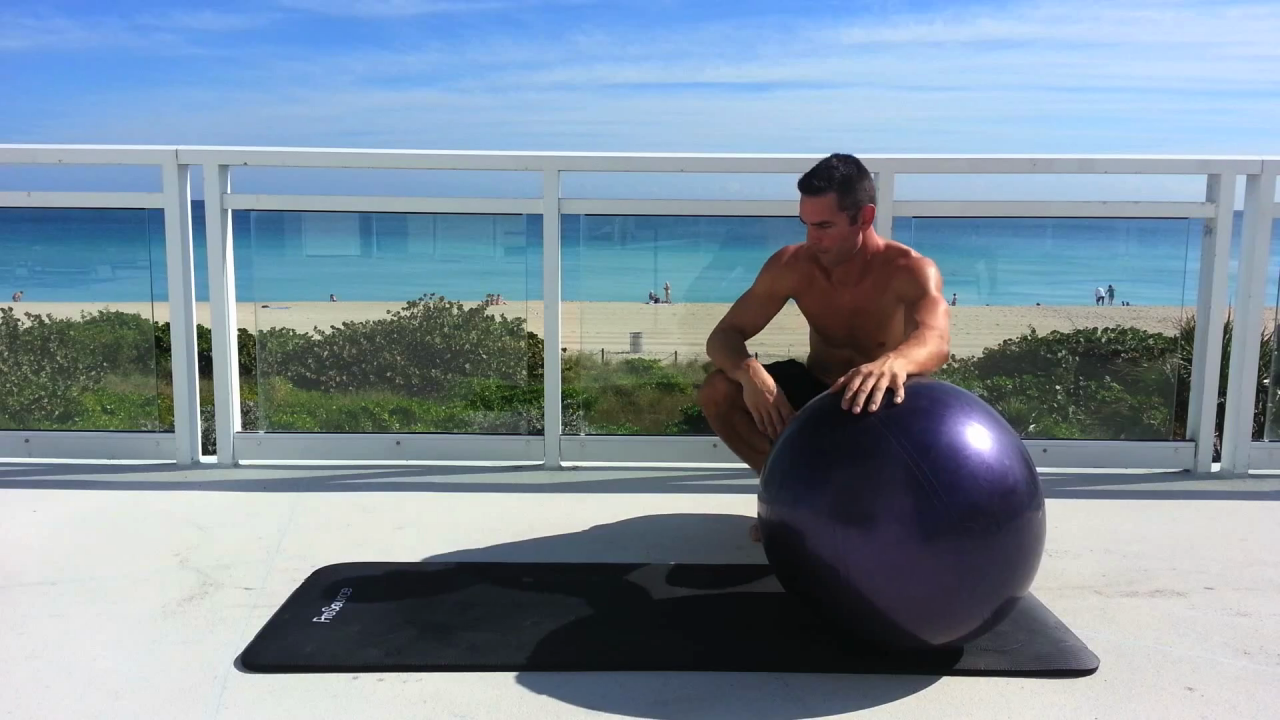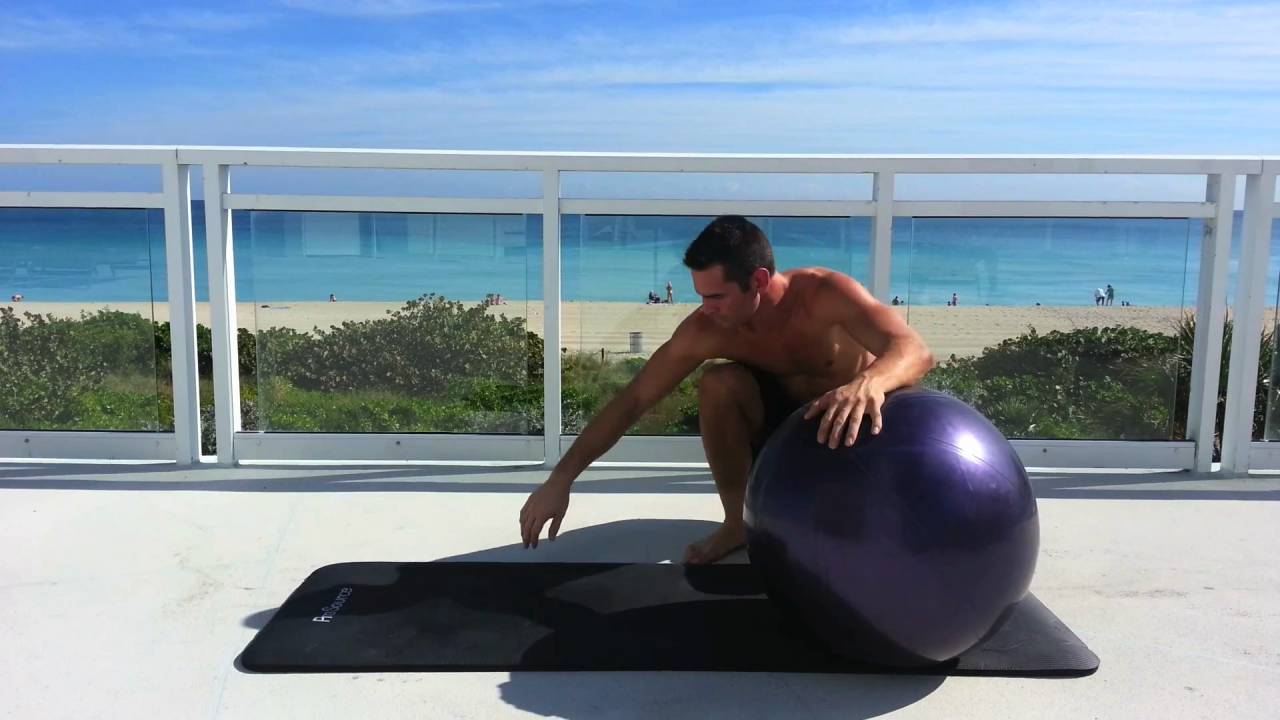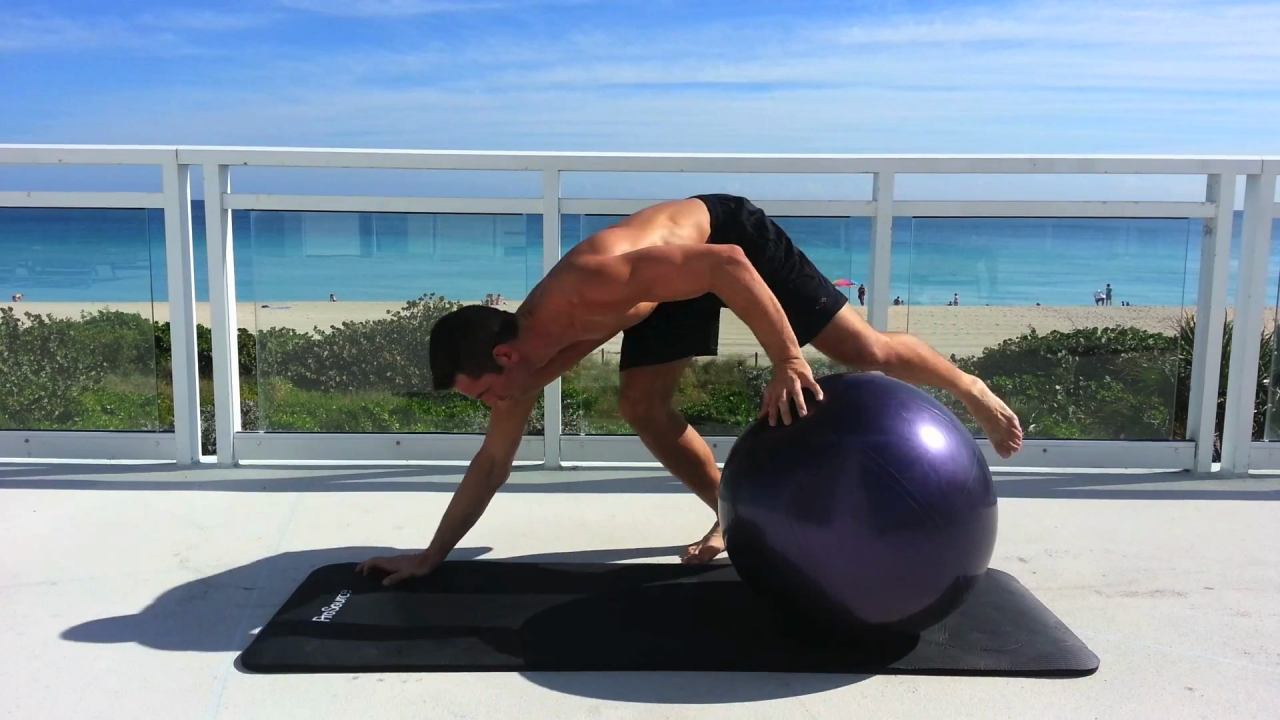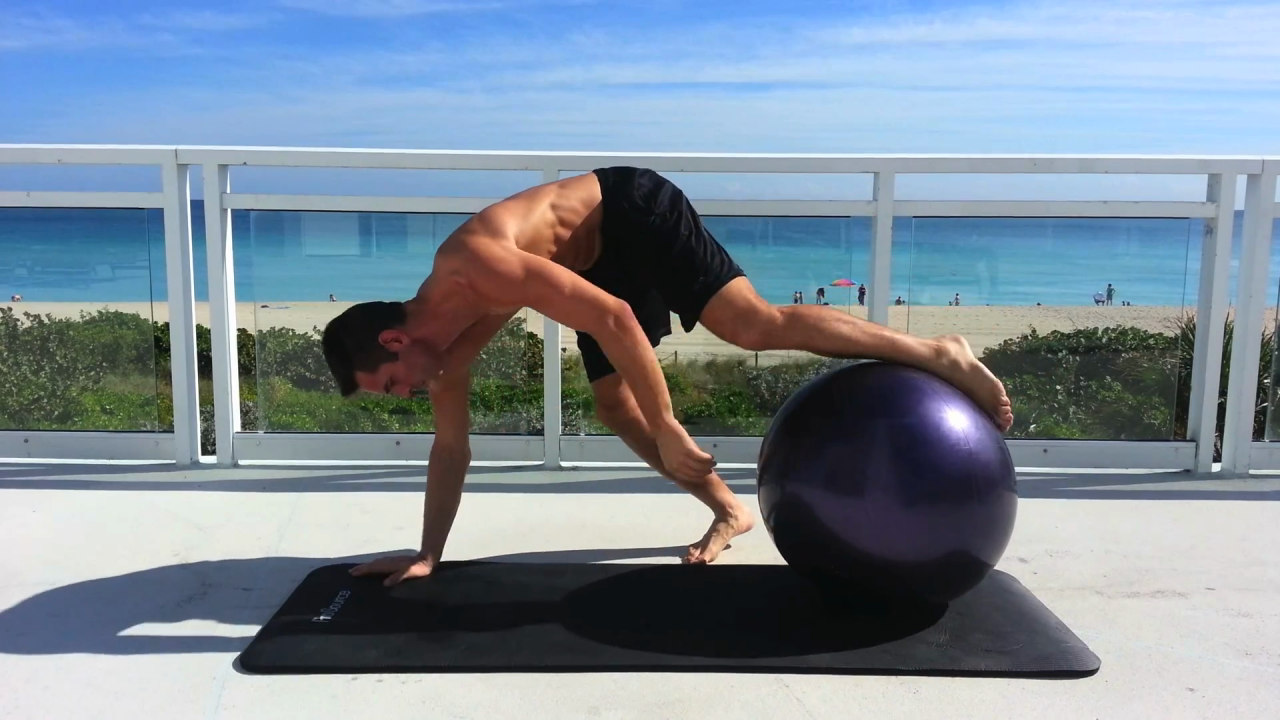
dt=0.7s
person 1, frame 1
left shoulder: (911, 271)
right shoulder: (790, 265)
left elbow: (934, 344)
right elbow: (723, 336)
left wrist: (892, 363)
right wrist: (751, 373)
left hip: (875, 407)
right hip: (812, 393)
right knee: (717, 391)
person 1, frame 2
left shoulder: (823, 294)
right shoulder: (705, 331)
left elbow: (912, 351)
right elbow: (632, 399)
left wrist: (867, 386)
right wrist: (561, 480)
left hip: (850, 416)
right hip: (786, 408)
right knee: (719, 385)
right ankle: (737, 523)
person 1, frame 3
left shoulder: (585, 289)
right shoulder: (524, 358)
left elbow: (727, 266)
right elbow: (493, 459)
left wrist: (787, 362)
right wrist: (431, 554)
left hip: (722, 232)
right hip: (666, 289)
left knee: (863, 351)
right knee: (641, 407)
left ankle: (970, 391)
person 1, frame 4
left shoulder: (475, 269)
right shoulder: (445, 337)
left elbow: (614, 321)
right elbow: (449, 445)
left wrist: (668, 437)
right wrist: (429, 553)
left hip: (631, 210)
right hip: (601, 257)
left knee: (753, 324)
right knee: (617, 409)
left ankle: (939, 357)
right ankle: (730, 511)
